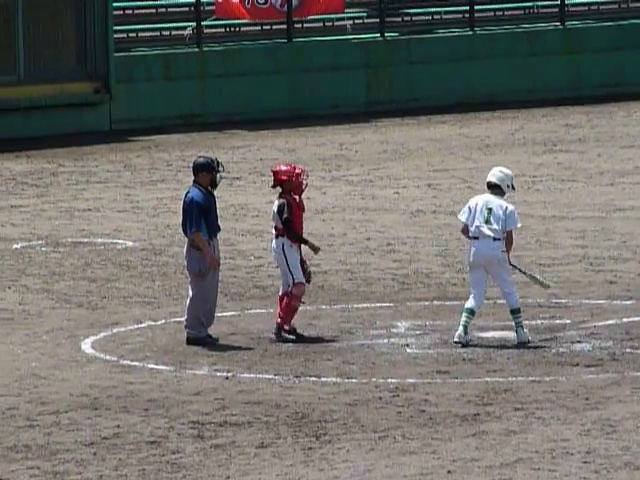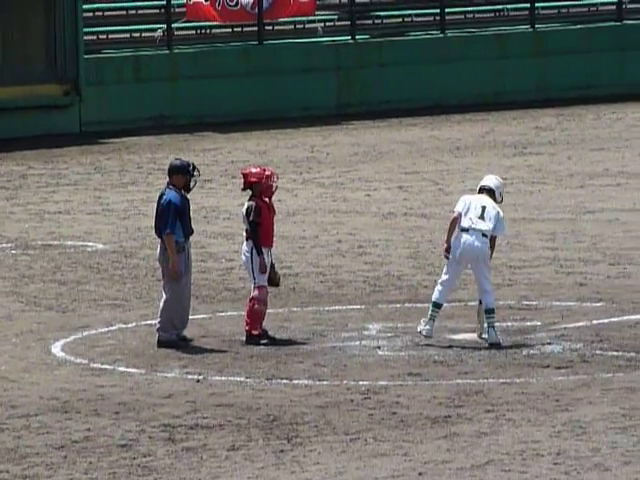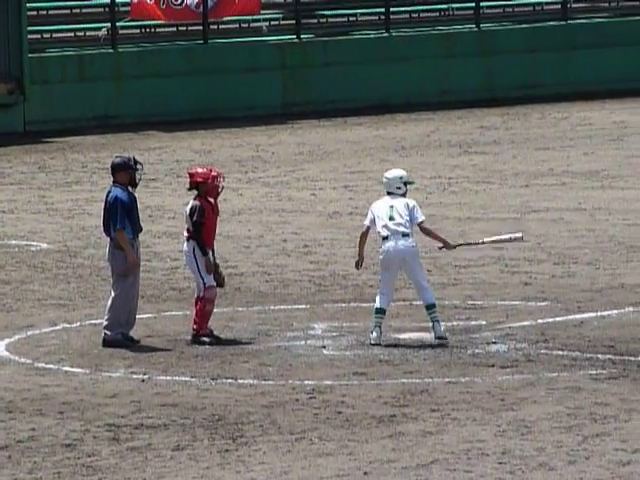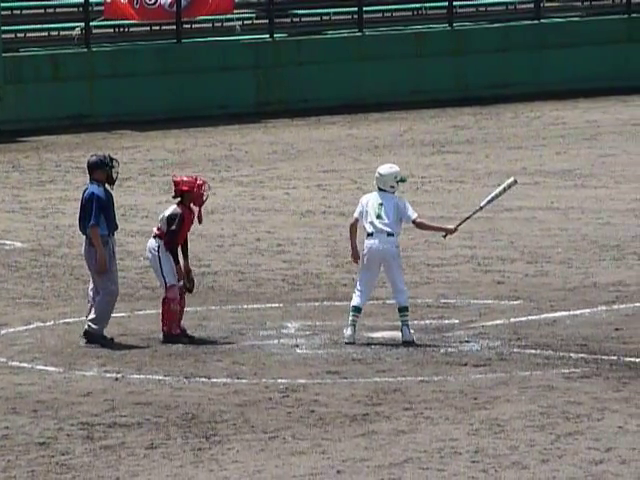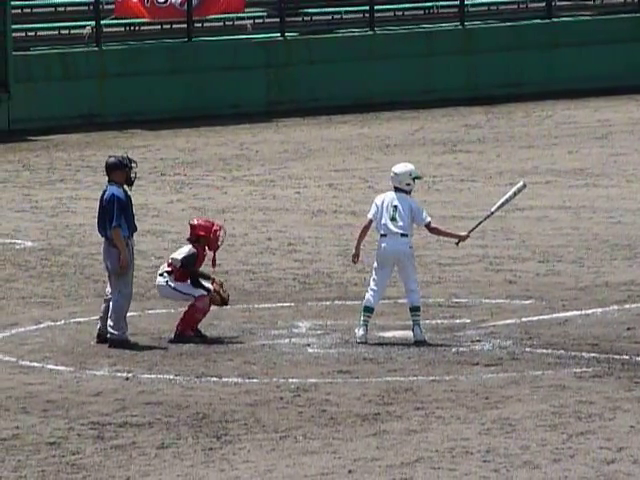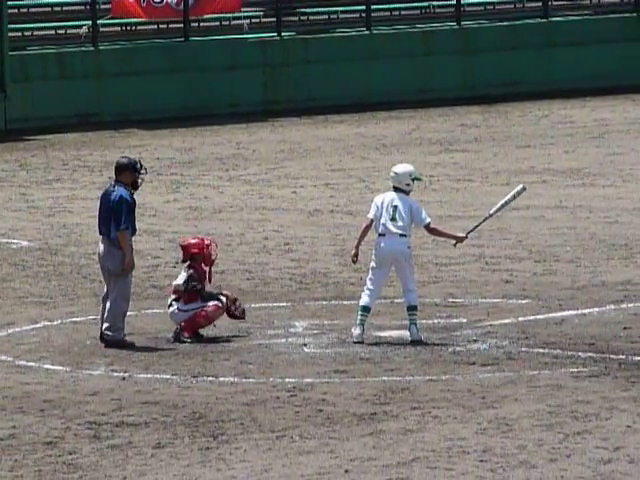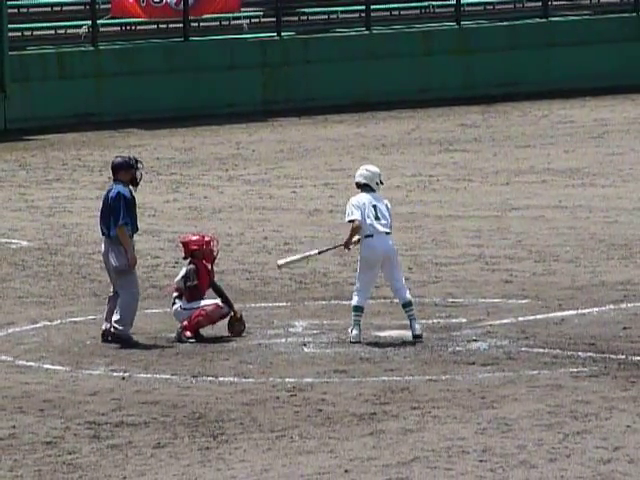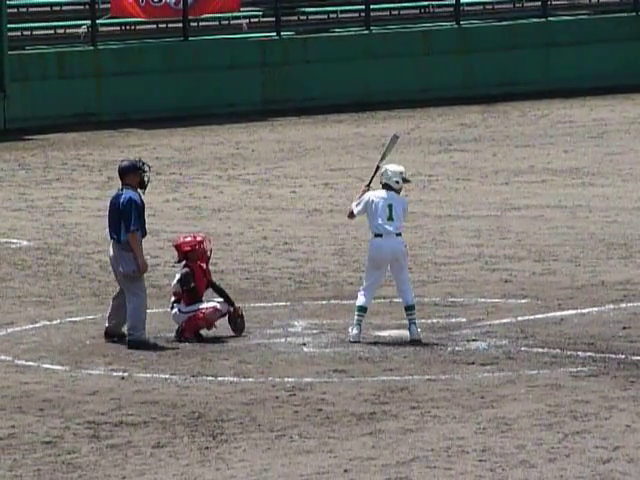
dt=0.5s
person 1, frame 1
left shoulder: (206, 193)
right shoulder: (195, 197)
right elbow: (194, 231)
right wrist: (209, 253)
left hip: (211, 244)
right hip: (200, 248)
left knee: (210, 291)
right knee: (199, 292)
left ankle: (203, 329)
right ankle: (194, 333)
person 1, frame 2
left shoulder: (177, 195)
right shoulder: (171, 199)
right elbow: (168, 232)
right wrist: (173, 259)
left hip: (182, 247)
right hip: (174, 250)
left knee: (183, 293)
right knee: (173, 294)
left ankle: (176, 332)
right ankle: (165, 335)
person 1, frame 3
left shoulder: (124, 193)
right shoulder: (118, 196)
right elbow: (118, 229)
right wrist: (130, 253)
left hip: (129, 246)
right hip: (122, 249)
left knee: (131, 293)
right knee: (121, 293)
left ankle: (123, 332)
right ankle: (111, 334)
person 1, frame 4
left shoulder: (100, 190)
right shoulder: (94, 192)
right elbow: (92, 225)
right wrist: (100, 251)
left hip: (104, 243)
right hip: (99, 245)
left knee: (98, 290)
right knee: (109, 290)
left ankle: (94, 330)
right ankle: (94, 328)
person 1, frame 5
left shoulder: (113, 192)
right shoulder: (115, 194)
right elbow: (115, 227)
right wrist: (123, 252)
left hip: (116, 246)
right hip: (118, 247)
left knee: (114, 291)
right knee: (121, 293)
left ankle: (104, 331)
right ankle: (116, 335)
person 1, frame 6
left shoulder: (108, 192)
right shoulder: (123, 196)
right elbow: (121, 229)
right wrist: (129, 255)
left hip: (105, 245)
right hip: (117, 248)
left knee: (111, 292)
right knee: (119, 295)
left ankle: (106, 330)
right ankle: (113, 335)
person 1, frame 7
left shoulder: (112, 191)
right shoulder: (122, 193)
right elbow: (121, 225)
right wrist: (130, 252)
left hip: (110, 245)
right hip: (119, 247)
left knee: (118, 291)
right knee: (130, 291)
left ankle: (109, 330)
right ankle: (121, 330)
person 1, frame 8
left shoulder: (117, 196)
right shoulder: (132, 198)
right elbow: (132, 231)
right wrist: (140, 257)
left hip: (117, 249)
right hip: (127, 251)
left knee: (124, 292)
right knee: (137, 294)
left ankle: (113, 328)
right ankle: (136, 337)
person 2, frame 1
left shoulder: (474, 201)
right shoulder: (507, 207)
left elbow: (464, 230)
right elbow: (508, 236)
right wrist: (507, 254)
left hip: (476, 250)
right hip: (496, 250)
left knee: (476, 293)
right knee: (509, 292)
left ankle: (462, 332)
right ankle: (520, 333)
person 2, frame 2
left shoulder: (467, 199)
right shoulder: (497, 211)
left elbow: (455, 218)
right elbow: (493, 241)
left wrist: (447, 242)
right wrist: (487, 262)
left hip: (461, 243)
right hip: (482, 246)
left knee: (444, 285)
right knee: (486, 290)
left ankle: (428, 325)
right ankle: (491, 333)
person 2, frame 3
left shoulder: (376, 205)
right shoulder: (409, 203)
left elbow: (364, 232)
right elbow: (423, 228)
left wrist: (360, 255)
right wrist: (445, 242)
left hip: (388, 248)
right hip: (407, 246)
left knee: (384, 291)
right knee: (423, 287)
left ankle: (376, 332)
right ankle: (437, 327)
person 2, frame 4
left shoulder: (366, 199)
right shoulder: (399, 201)
left elbow: (353, 224)
right elbow: (418, 223)
left wrist: (354, 248)
right wrist: (445, 229)
left hip: (370, 245)
right hip: (390, 246)
left knee: (362, 289)
right knee: (399, 289)
left ankle: (350, 330)
right ankle: (405, 330)
person 2, frame 5
left shoulder: (380, 199)
right shoulder: (412, 203)
left elbow: (367, 225)
right elbow: (431, 228)
left wrist: (357, 247)
right wrist: (457, 236)
left hip: (384, 246)
right hip: (404, 247)
left knee: (375, 289)
right knee: (412, 289)
left ankle: (362, 330)
right ankle: (417, 330)
person 2, frame 6
left shoulder: (380, 198)
right shoulder: (412, 203)
left elbow: (368, 224)
right elbow: (430, 228)
left wrist: (357, 247)
right wrist: (455, 237)
left hip: (382, 245)
right hip: (402, 246)
left knee: (371, 289)
right knee: (409, 288)
left ankle: (359, 330)
right ankle: (413, 329)
person 2, frame 7
left shoulder: (355, 200)
right shoulder: (383, 201)
left elbow: (357, 226)
left wrist: (349, 240)
left hip: (369, 245)
right hip: (388, 243)
left knee: (361, 290)
right knee: (399, 286)
left ankle: (356, 330)
right ankle: (414, 326)
person 2, frame 8
left shoulder: (371, 196)
right shoulder: (402, 201)
left elbow: (351, 214)
left wrist: (361, 195)
left hip: (378, 244)
right hip: (398, 244)
left knee: (368, 288)
right knee: (405, 288)
left ankle: (356, 329)
right ankle: (413, 329)
person 3, frame 1
left shoulder: (292, 200)
right shoulder: (283, 202)
right elbow: (289, 230)
left wrist: (300, 256)
right wrist: (309, 244)
left hip: (291, 247)
right hip: (284, 247)
left knee: (289, 288)
right knee: (298, 285)
left ankle: (286, 326)
right ankle: (282, 325)
person 3, frame 2
left shoulder: (264, 203)
right shoulder: (253, 205)
right elbow: (253, 234)
left wrist: (269, 259)
right wrist: (261, 257)
left hip: (264, 251)
right hip: (254, 252)
left knee: (262, 291)
right knee: (259, 290)
left ankle: (258, 329)
right ankle: (251, 333)
person 3, frame 3
left shoulder: (209, 204)
right shoulder: (197, 205)
right elbow: (197, 234)
left wrist: (213, 258)
right wrist: (206, 257)
left hip: (204, 251)
right hip: (195, 251)
left knee: (204, 290)
right knee: (209, 289)
left ankle: (203, 329)
right ankle: (198, 332)
person 3, frame 4
left shoulder: (188, 211)
right shoulder: (178, 213)
left elbow: (182, 238)
right elbow: (172, 240)
left wrist: (186, 262)
right wrist: (178, 265)
left hip: (165, 250)
right hip: (157, 249)
left knee: (180, 287)
right knee: (172, 287)
left ankle: (177, 327)
right ankle: (169, 332)
person 3, frame 5
left shoulder: (199, 249)
right shoulder: (193, 252)
left elbow: (193, 272)
right elbow: (194, 280)
left wrist: (211, 279)
right wrist: (210, 291)
left hip: (174, 279)
right hip: (167, 282)
left knee: (209, 293)
right knee: (202, 296)
left ankle: (191, 328)
right ankle: (182, 332)
person 3, frame 6
left shoulder: (198, 268)
right shoulder: (192, 272)
left elbow: (202, 293)
right elbow: (204, 296)
left wrist: (222, 294)
right wrist: (221, 294)
left hip: (187, 307)
right hip: (178, 312)
left knee: (222, 302)
right knee: (216, 307)
left ankle: (191, 329)
right ankle: (182, 330)
person 3, frame 7
left shoulder: (204, 267)
right shoulder: (191, 268)
left elbow: (216, 288)
right elbow: (194, 295)
left wrist: (233, 308)
left hip: (192, 306)
right hip: (182, 309)
left knee: (226, 308)
right knee: (216, 306)
left ankle: (192, 328)
right ankle: (185, 329)
person 3, frame 8
left shoulder: (200, 268)
right shoulder: (186, 271)
left elbow: (215, 287)
right elbow: (193, 297)
left wrist: (233, 305)
right wrist: (207, 319)
left hip: (192, 307)
right hip: (181, 312)
left knee: (225, 307)
right knee: (214, 309)
left ankle: (192, 328)
right ankle: (184, 330)
